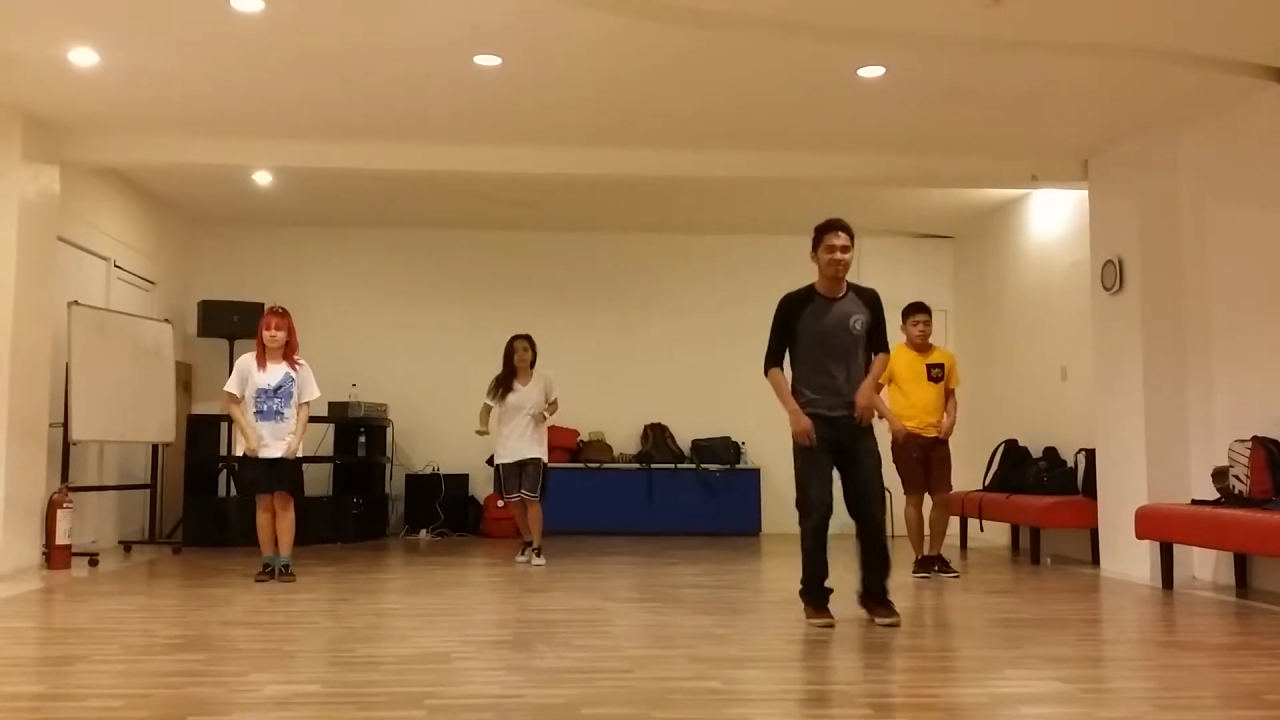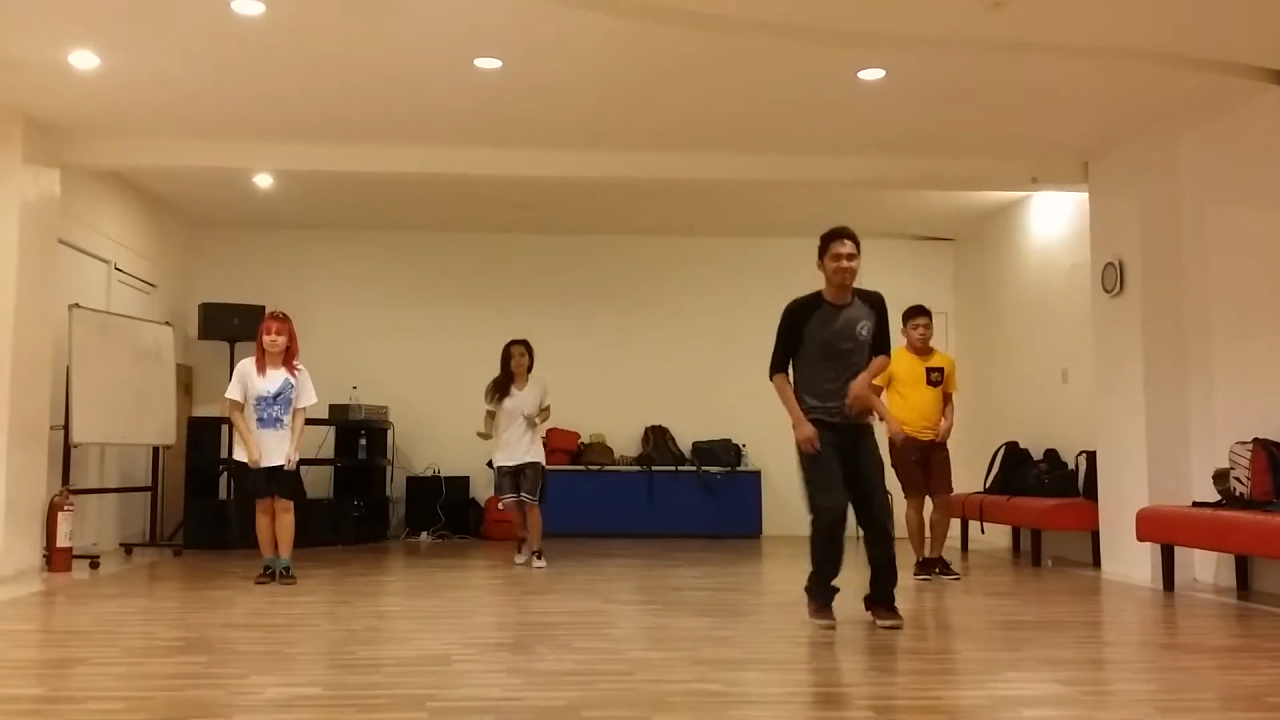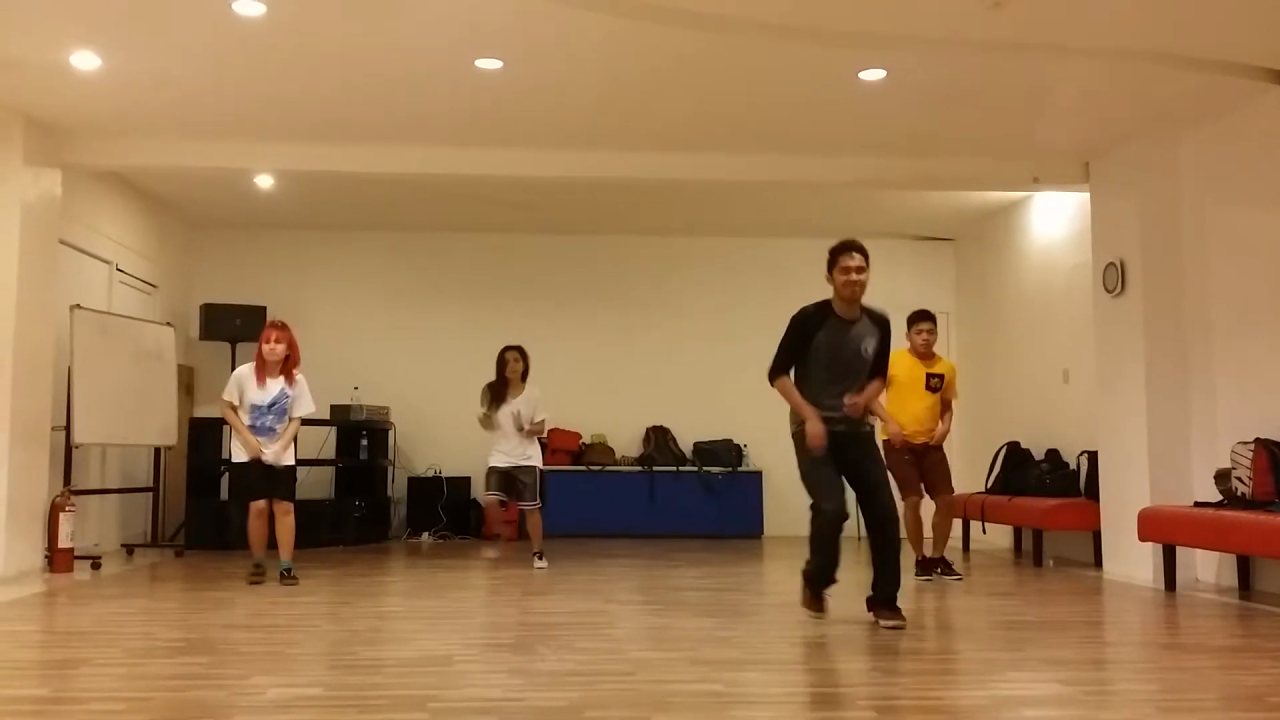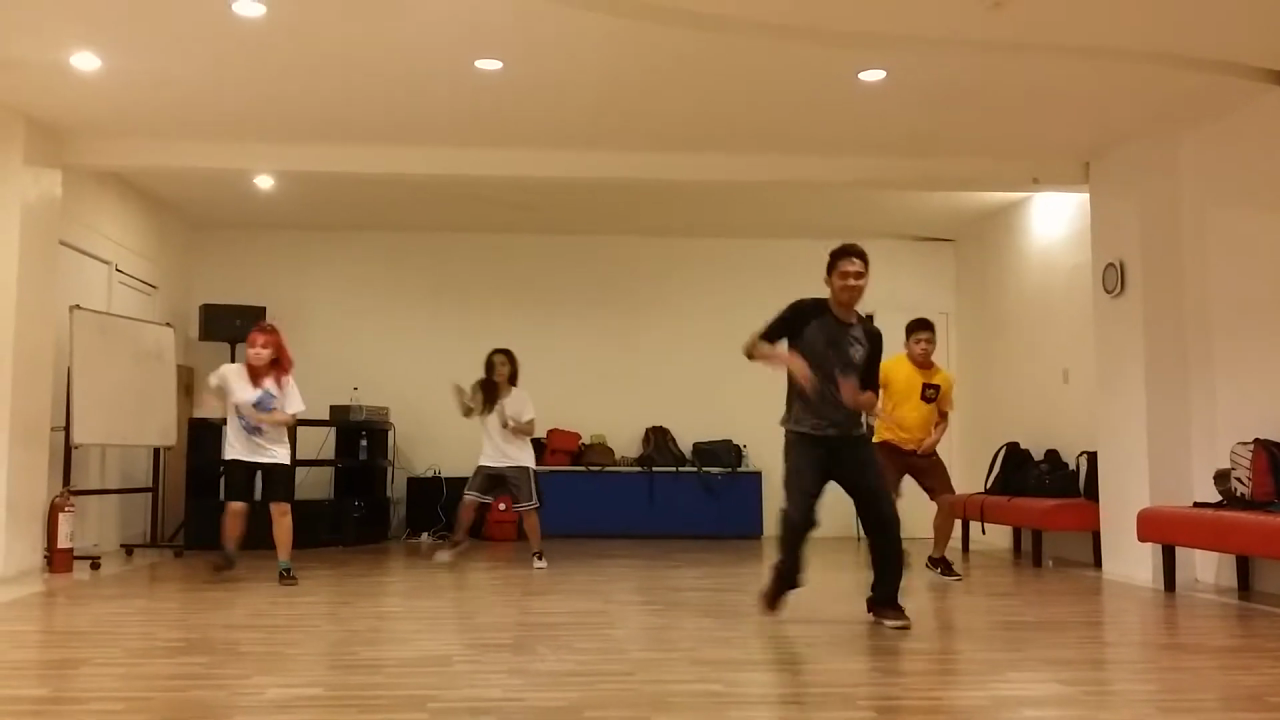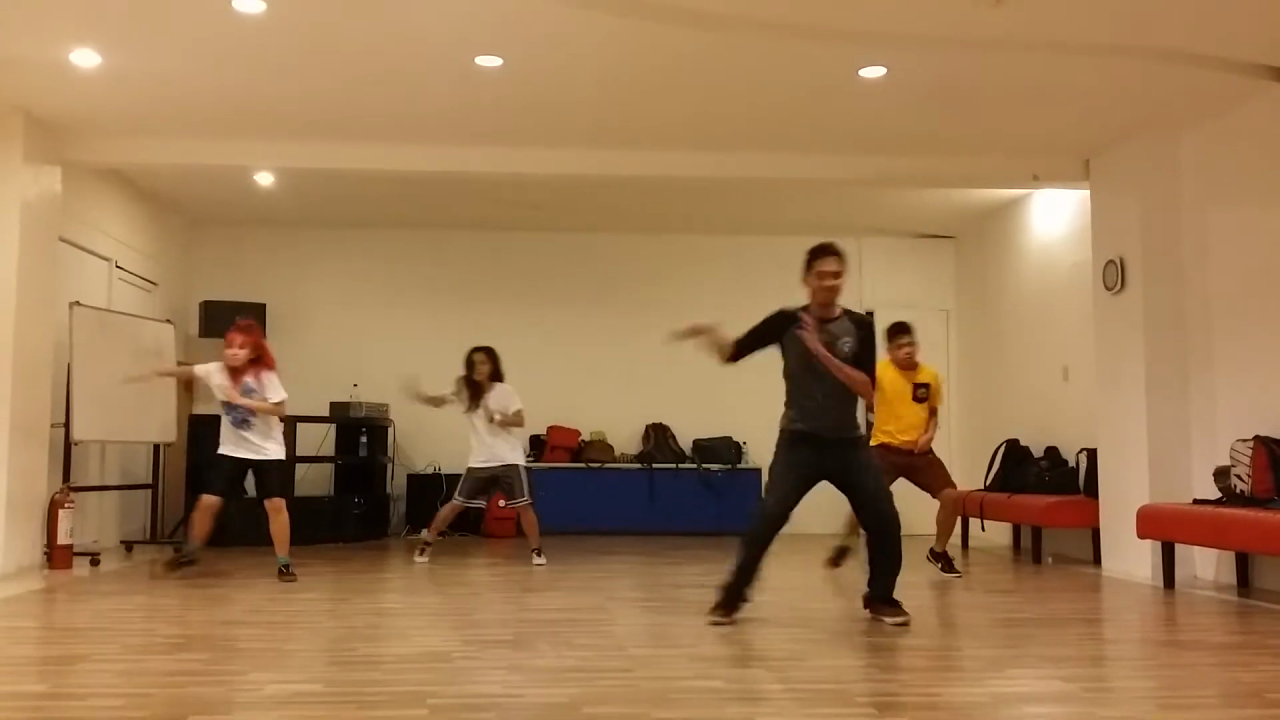
dt=0.1s
person 1, frame 1
left shoulder: (867, 301)
right shoulder: (794, 304)
left elbow: (880, 351)
right elbow: (772, 364)
left wrist: (869, 383)
right wrist: (794, 412)
left hip: (855, 421)
right hip: (813, 421)
left knee: (871, 508)
right knee: (816, 507)
left ankle: (876, 594)
right ankle: (814, 597)
person 1, frame 2
left shoulder: (873, 305)
right shoulder: (801, 311)
left elbow: (882, 353)
right elbow: (778, 370)
left wrist: (864, 379)
right wrist: (798, 420)
left hip: (856, 425)
right hip: (817, 427)
left knee: (877, 512)
right knee: (830, 509)
left ankle: (882, 598)
right ankle: (820, 593)
person 1, frame 3
left shoulder: (878, 324)
right shoulder: (811, 319)
right elbow: (777, 373)
left wrist: (864, 397)
right wrist: (807, 414)
left hip: (856, 434)
right hip: (815, 433)
left knee: (884, 513)
right knee: (831, 510)
left ankle: (884, 600)
right ankle: (816, 582)
person 1, frame 4
left shoulder: (869, 335)
right shoulder: (804, 313)
left elbow: (871, 397)
right elbow: (754, 348)
left wrist: (859, 399)
right wrist: (787, 358)
left hip: (851, 440)
right hip: (804, 437)
left knee: (883, 517)
right knee: (798, 515)
left ankle: (885, 600)
right ankle: (783, 579)
person 1, frame 5
left shoulder: (859, 326)
right shoulder: (786, 322)
left elbow: (865, 388)
right elbow: (732, 353)
left wrist: (823, 354)
right wrist: (710, 336)
left hip: (848, 441)
right hip: (801, 440)
left knee: (884, 518)
right knee: (771, 515)
left ankle: (881, 598)
right ankle: (732, 595)
person 2, frame 1
left shoulder: (945, 358)
right shoulder: (892, 357)
right elbow: (872, 392)
left wrist: (951, 418)
right wrist: (892, 419)
left hip: (937, 437)
right hip: (907, 437)
left knee: (942, 497)
right knee: (914, 497)
left ankle: (935, 555)
right ankle: (920, 558)
person 2, frame 2
left shoulder: (945, 362)
right shoulder: (892, 360)
right elbow: (873, 394)
left wrist: (948, 422)
right wrist: (891, 422)
left hip: (935, 441)
right hip: (905, 440)
left knee: (943, 499)
right knee: (915, 500)
left ankle: (935, 557)
right ankle: (920, 559)
person 2, frame 3
left shoulder: (946, 369)
right shoulder: (893, 361)
left wrist: (944, 427)
right wrist: (888, 421)
left hip: (928, 444)
right hip: (898, 443)
left knee: (945, 500)
right knee: (912, 501)
left ankle: (937, 558)
right ankle: (919, 559)
person 2, frame 4
left shoulder: (943, 379)
right shoulder: (890, 366)
left elbow: (943, 417)
left wrist: (936, 437)
right wrist: (882, 417)
left hip: (922, 449)
right hip: (889, 446)
left knee: (947, 500)
left ankle: (938, 558)
person 2, frame 5
left shoulder: (930, 377)
right shoulder: (879, 371)
left wrist: (930, 433)
left hip: (919, 450)
right hip: (886, 448)
left knee: (951, 495)
left ankle: (939, 552)
right ankle: (843, 546)
person 3, frame 1
left shoulder: (299, 367)
right shoulder: (246, 363)
left elbow: (303, 407)
right elbow: (232, 404)
left wrist: (296, 439)
right wrist: (249, 437)
left hip: (286, 447)
right hip: (255, 447)
left knee: (285, 501)
right knee: (264, 502)
left ankle: (285, 563)
right ankle: (268, 562)
person 3, frame 2
left shoulder: (297, 372)
right shoulder: (246, 368)
left elbow: (300, 413)
right elbow: (235, 410)
left wrist: (293, 448)
right wrist: (251, 447)
left hip: (284, 453)
right hip: (254, 453)
left knee: (284, 505)
right knee: (264, 505)
left ankle: (285, 565)
right ankle: (268, 564)
person 3, frame 3
left shoulder: (295, 380)
right shoulder: (244, 374)
left elbow: (296, 421)
right elbow: (228, 409)
left wrist: (280, 447)
right wrist: (247, 438)
left hip: (281, 455)
right hip: (248, 453)
left knee: (283, 507)
right knee: (258, 506)
left ankle: (286, 567)
right ankle: (258, 563)
person 3, frame 4
left shoulder: (283, 380)
right shoulder: (230, 372)
left elbow: (290, 418)
right elbow: (212, 384)
left wrist: (260, 417)
left hip: (275, 453)
right hip: (239, 452)
left knee: (280, 508)
right knee: (235, 507)
left ankle: (285, 567)
right ankle: (228, 554)
person 3, frame 5
left shoulder: (265, 376)
right shoulder: (218, 371)
left elbow: (280, 409)
right elbow: (189, 372)
left wrist: (243, 402)
right wrist: (165, 371)
left hip: (268, 450)
right hip: (232, 450)
left knee: (276, 504)
right knee: (207, 502)
left ankle: (284, 563)
right ankle: (189, 551)
person 4, frame 1
left shoulder: (544, 379)
right shoulder: (501, 383)
left elbow: (554, 404)
right elbow: (486, 408)
left wrist: (545, 413)
right wrist: (483, 426)
left hip: (533, 450)
right hip: (506, 451)
left knee: (531, 500)
right knee: (516, 501)
left ankle: (536, 548)
right ankle: (527, 542)
person 4, frame 2
left shoulder: (539, 385)
right shoulder: (498, 387)
left elbow: (546, 411)
right elbow: (490, 415)
left wrist: (537, 420)
right wrist: (487, 431)
left hip: (531, 454)
right hip: (504, 455)
left knee: (530, 503)
right knee: (511, 503)
left ankle: (537, 551)
right ankle: (523, 539)
person 4, frame 3
left shoulder: (533, 394)
right shoulder: (493, 391)
left elbow: (541, 430)
right elbow: (486, 420)
left wrist: (526, 427)
right wrist: (485, 422)
left hip: (528, 459)
right hip: (500, 458)
left knee: (530, 508)
right knee: (491, 501)
left ankle: (538, 553)
right ankle: (501, 534)
person 4, frame 4
left shoulder: (520, 396)
right shoulder: (481, 391)
left elbow: (529, 429)
right elbow: (467, 412)
left wrist: (510, 424)
right wrist: (461, 398)
left hip: (518, 460)
right hip: (489, 460)
left knee: (527, 508)
right knee: (468, 501)
left ankle: (537, 553)
right ankle: (457, 540)
person 4, frame 5
left shoulder: (505, 391)
right shoulder: (466, 389)
left elbow: (520, 421)
right elbow: (439, 401)
left wrist: (497, 419)
right wrist: (420, 396)
left hip: (509, 459)
right hip: (481, 461)
left knee: (523, 505)
right knee: (457, 503)
left ankle: (536, 550)
right ankle: (427, 542)
